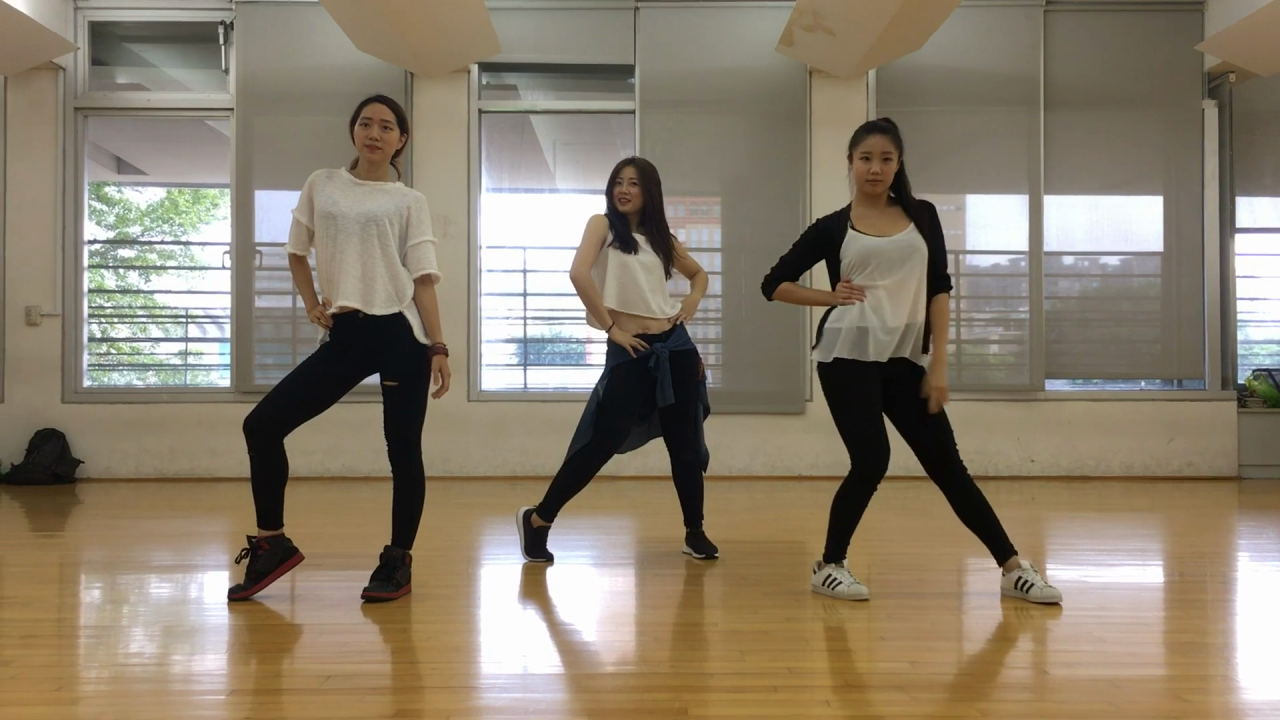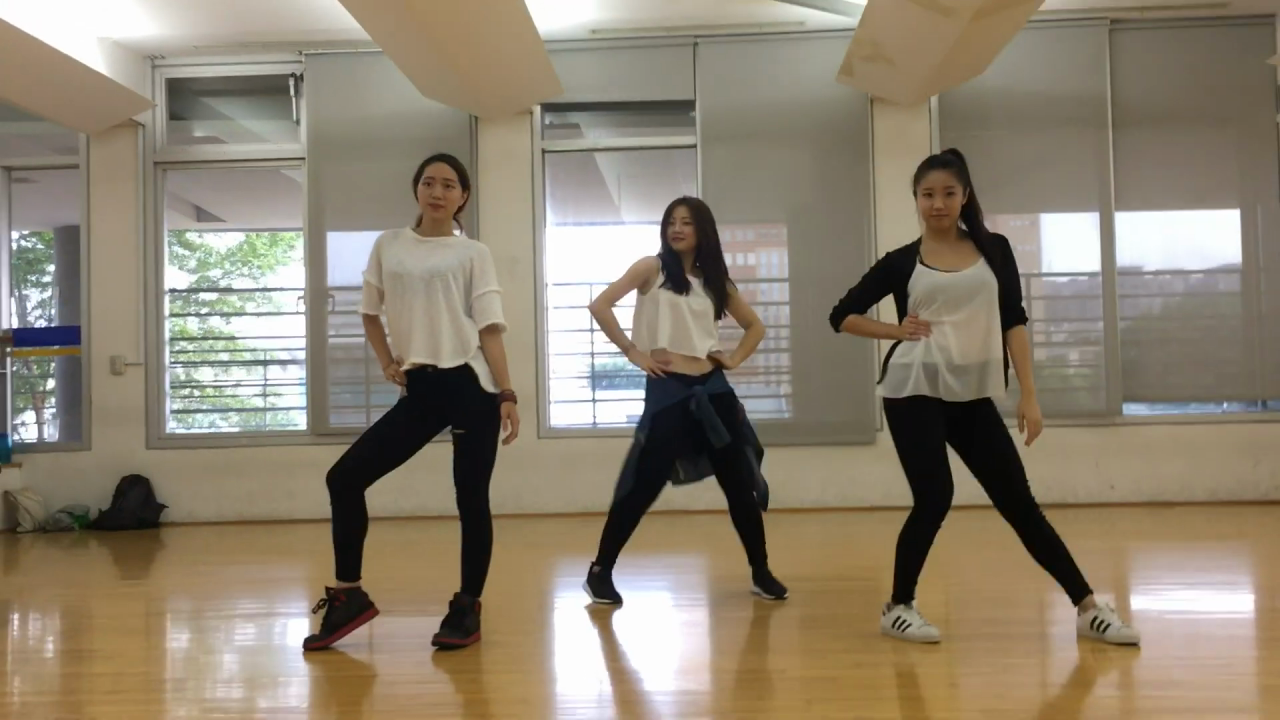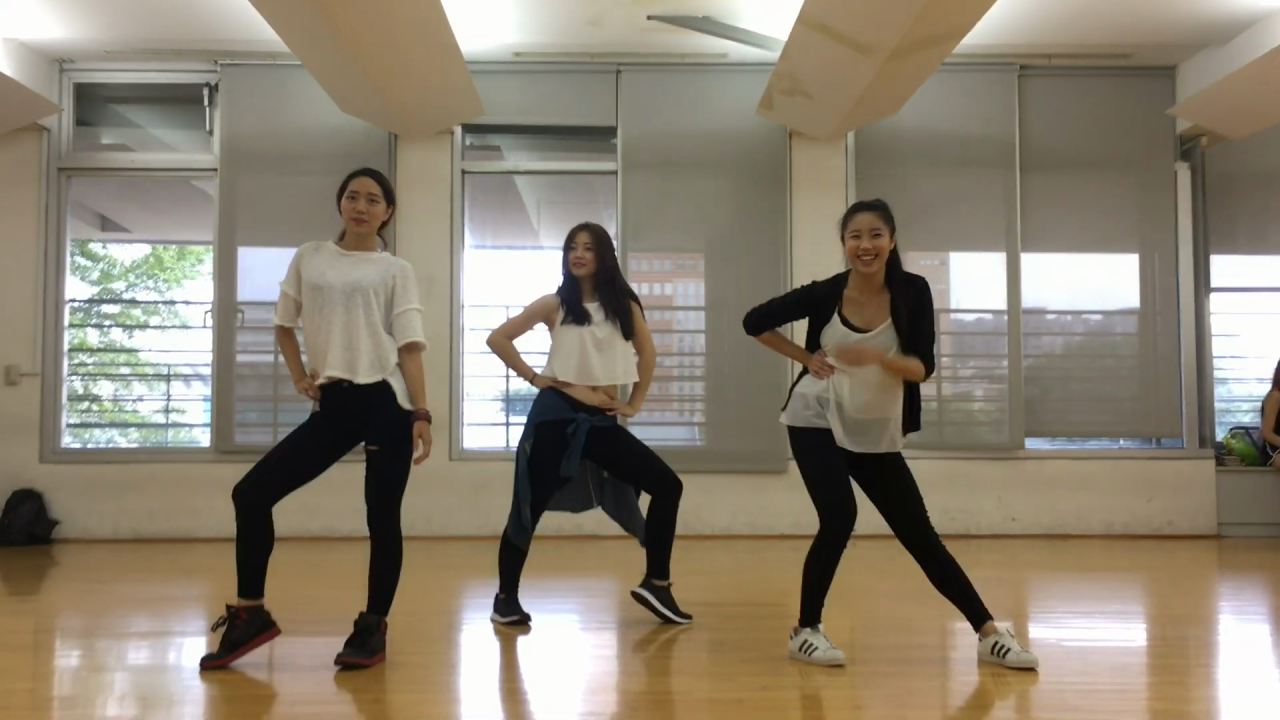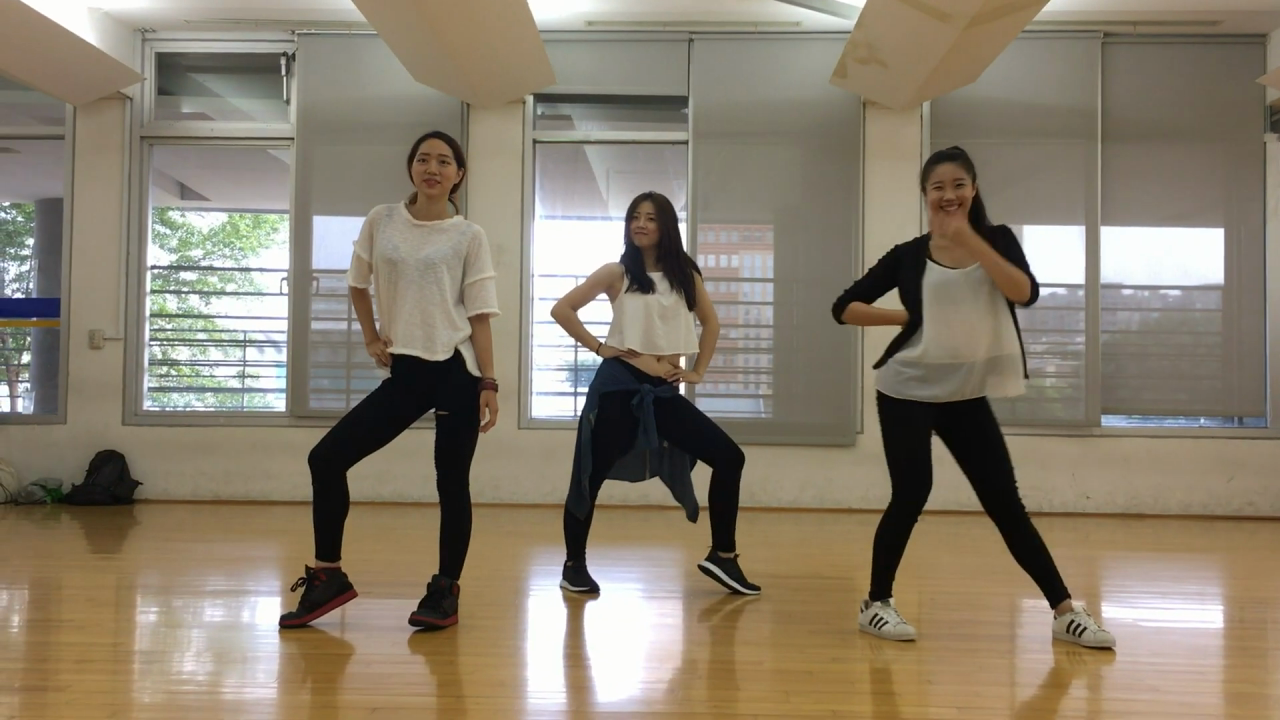
dt=1s
person 1, frame 1
left shoulder: (410, 201)
right shoulder: (321, 185)
left elbow: (423, 279)
right elbow: (297, 252)
left wrist: (438, 347)
right wrist: (312, 306)
left hip: (400, 334)
right hip: (344, 336)
left knee: (403, 449)
right knee: (262, 423)
left ankle: (397, 560)
right ankle: (272, 542)
person 1, frame 2
left shoulder: (474, 254)
right shoulder: (389, 245)
left elbow: (490, 328)
right elbow: (371, 312)
left wrist: (507, 394)
right wrist: (386, 364)
left hip: (470, 386)
right hip: (418, 390)
left knee: (471, 497)
right knee: (345, 477)
left ankle: (467, 607)
right ankle: (349, 595)
person 1, frame 3
left shoulder: (396, 270)
right shoulder: (309, 258)
left elbow: (409, 347)
right elbow: (284, 324)
left wrist: (421, 413)
right wrist: (299, 378)
left hip: (386, 403)
right hip: (333, 405)
left knee: (382, 516)
right knee: (252, 493)
left ankle: (373, 626)
right ankle: (250, 613)
person 1, frame 4
left shoulder: (469, 236)
right shoulder: (380, 221)
left elbow: (479, 316)
right elbow: (358, 284)
left wrist: (488, 384)
right wrist: (371, 340)
left hip: (456, 372)
right hip: (404, 373)
left knee: (452, 481)
right knee: (327, 457)
left ankle: (445, 590)
right ankle: (328, 576)
person 2, frame 1
left shoulder: (922, 216)
right shoulder: (831, 228)
left elbow: (940, 289)
right elbow: (774, 285)
left wrist: (939, 362)
right wrist: (831, 297)
left hip: (905, 360)
right hip: (848, 356)
left knee: (947, 464)
right knee: (871, 460)
left ankle: (1013, 568)
right ankle: (829, 566)
person 2, frame 2
left shoulder: (993, 249)
right shoulder: (901, 262)
left elbow: (1014, 321)
right elbow: (842, 315)
left wrist: (1028, 394)
right wrist: (897, 330)
left hip: (974, 395)
right hip: (915, 390)
left knee: (1019, 502)
right knee: (934, 498)
left ankle: (1089, 608)
right ankle: (898, 608)
person 2, frame 3
left shoulder: (912, 291)
right shoulder: (824, 294)
left elbow: (922, 366)
right elbow: (755, 321)
left wrist: (878, 358)
right wrist: (806, 359)
left hip: (875, 432)
right hip: (816, 420)
left knee: (919, 533)
right knee: (838, 521)
left ankle: (988, 633)
right ankle: (806, 630)
person 2, frame 4
left shoulder: (997, 239)
right shoulder: (909, 254)
left elbow: (1025, 293)
right elbow: (844, 308)
left wrist: (971, 239)
right wrist: (906, 317)
left hip: (968, 395)
right hip: (907, 389)
left knee: (1005, 503)
right knee: (911, 494)
left ankle: (1065, 611)
right ankle: (877, 603)
person 3, frame 1
left shoulder: (661, 238)
right shoulder: (602, 224)
left elbow: (698, 273)
right elbow: (579, 273)
left wrist: (692, 302)
right wrist: (610, 326)
left hip: (676, 347)
right hip: (629, 352)
left knee: (686, 444)
right knee: (602, 442)
left ankle: (695, 532)
right ankle: (537, 519)
person 3, frame 2
left shoulder: (716, 281)
right shoulder: (652, 268)
left elbow: (755, 326)
right elbow: (600, 306)
left wrist: (733, 359)
right wrist: (634, 353)
left hip: (713, 390)
right hip: (668, 392)
left knee: (740, 483)
right knee: (644, 487)
left ankle: (761, 572)
right ankle: (601, 570)
person 3, frame 3
left shoulder: (624, 305)
right shoulder: (554, 304)
left elbow: (647, 354)
right elbow: (498, 338)
left wrist: (635, 403)
right wrist: (533, 378)
left hip: (602, 420)
right hip: (557, 414)
left knee: (667, 486)
right knee: (530, 505)
left ankle: (656, 584)
right ankle: (506, 597)
person 3, frame 4
left shoulder: (685, 275)
right shoulder: (617, 272)
left elbow: (710, 322)
right elbow: (562, 309)
left wrist: (698, 371)
right wrist: (599, 348)
left hip: (665, 391)
right hip: (620, 385)
left knee: (729, 458)
right knee: (592, 473)
left ankle: (722, 556)
right ankle: (574, 564)
